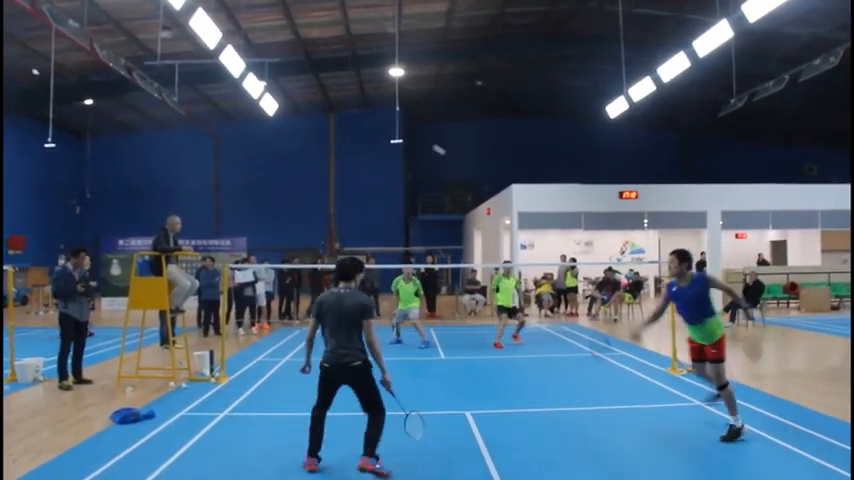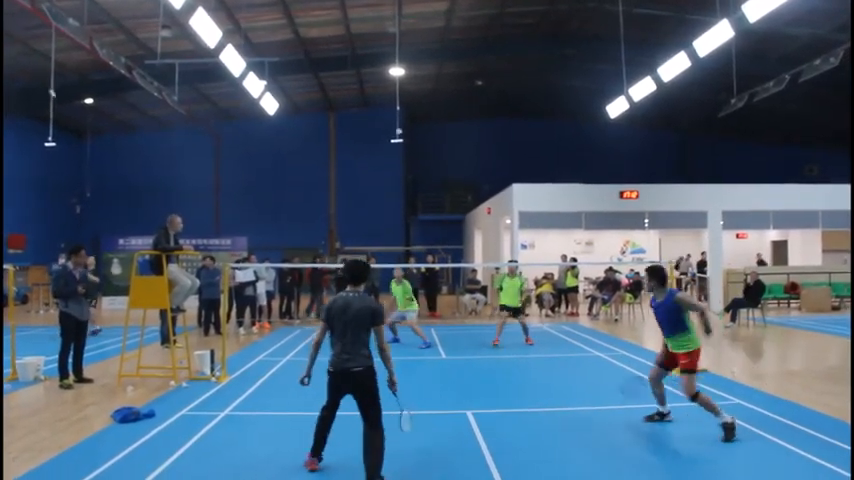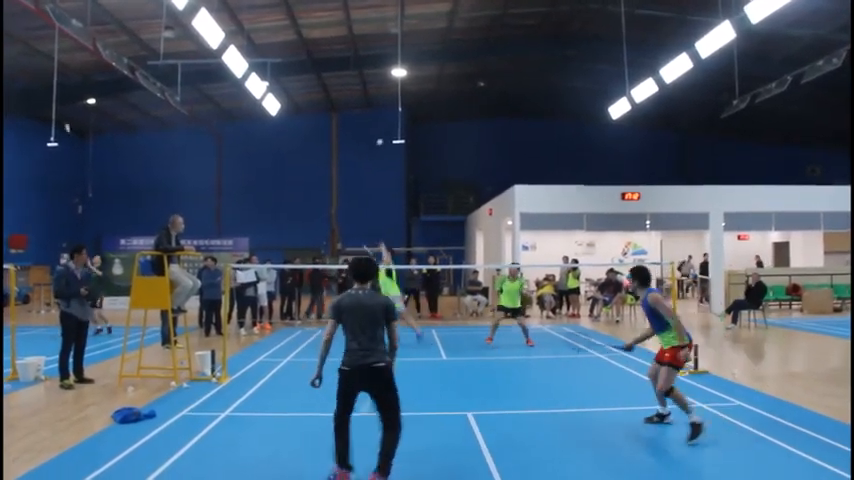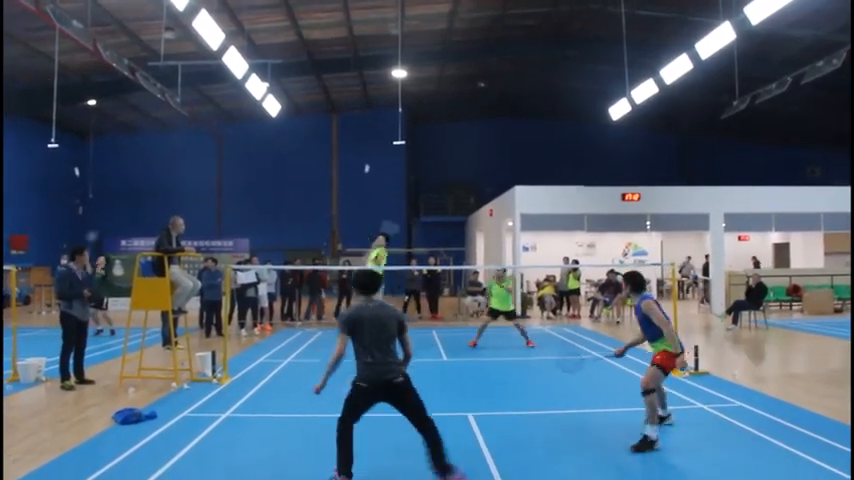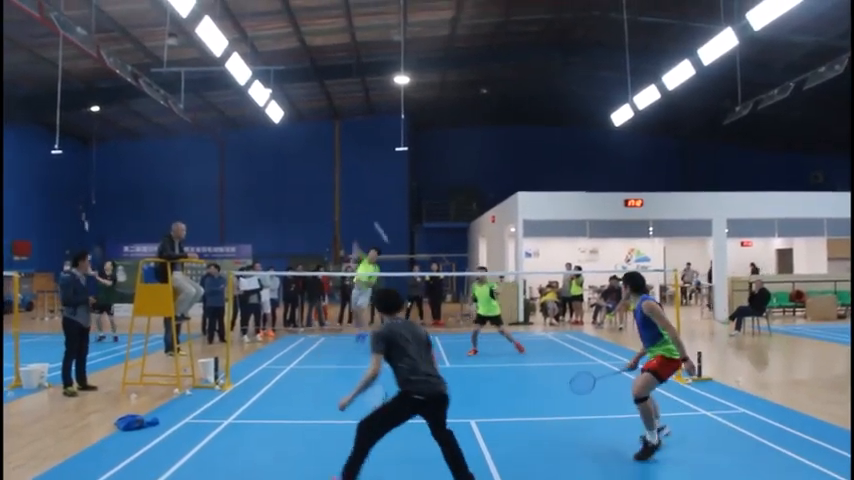
dt=0.2s
person 1, frame 1
left shoulder: (323, 299)
right shoulder: (364, 301)
left elbow: (310, 336)
right elbow: (370, 340)
left wrist: (307, 360)
right wrist: (384, 371)
left hip: (330, 364)
right hip: (356, 364)
left knee: (319, 410)
right knee: (376, 410)
left ankle: (312, 458)
right ankle: (368, 458)
person 1, frame 2
left shoulder: (333, 303)
right shoulder: (373, 306)
left elbow: (318, 340)
right elbow: (382, 346)
left wrist: (309, 369)
right wrist: (391, 374)
left hip: (336, 369)
right hip: (361, 370)
left knee: (328, 411)
right knee: (373, 425)
left ankle: (313, 458)
person 1, frame 3
left shoulder: (341, 302)
right shoulder: (385, 302)
left elbow: (327, 339)
right elbow: (394, 342)
left wrist: (319, 370)
right wrist: (389, 364)
left hip: (350, 368)
right hip: (379, 368)
left knee: (342, 417)
right knee: (392, 423)
person 1, frame 4
left shoulder: (349, 316)
right shoulder: (395, 313)
left elbow: (339, 353)
right elbow: (408, 353)
left wrist: (323, 381)
left hip: (367, 382)
right hip: (396, 381)
left knee: (345, 423)
right knee: (425, 424)
person 1, frame 5
left shoulder: (382, 333)
right shoulder: (419, 330)
left elbow: (374, 372)
left wrist: (350, 398)
left hip: (414, 395)
right hip: (439, 392)
left knee: (366, 431)
right knee: (442, 434)
person 2, frame 1
left shoulder: (704, 279)
right shoulder: (670, 288)
left elbow: (729, 290)
right elbow: (658, 311)
left wrist: (745, 308)
right wrist: (641, 327)
left hip: (713, 335)
right hip: (695, 336)
left knee: (719, 380)
right knee: (699, 371)
left ankle: (737, 424)
right ankle: (720, 391)
person 2, frame 2
left shoulder: (676, 297)
right shoulder: (654, 301)
left elbow: (701, 309)
left wrist: (706, 326)
right wrist: (662, 349)
left hip: (688, 348)
right hip: (671, 347)
left knee: (690, 392)
right knee: (653, 378)
left ankle: (726, 421)
right ankle: (663, 412)
person 2, frame 3
left shoulder: (653, 297)
right shoulder: (647, 297)
left elbow: (674, 319)
left wrist: (683, 347)
right wrist: (634, 342)
left hip: (677, 344)
right hip: (669, 343)
left knee: (663, 387)
right knee: (653, 375)
left ankle: (694, 418)
right ankle: (664, 413)
person 2, frame 4
left shoulder: (646, 302)
right shoulder: (640, 303)
left elbow: (667, 326)
right elbow: (646, 334)
left wrist: (678, 354)
right wrist: (625, 348)
left hip: (669, 350)
right hip: (662, 349)
left knee: (647, 384)
right knee: (652, 382)
left ankle: (651, 436)
right ankle: (664, 415)
person 2, frame 5
left shoulder: (647, 304)
right shoulder: (639, 306)
left elbow: (670, 330)
left wrist: (685, 358)
right wrist: (636, 358)
left hip: (667, 355)
right hip: (658, 354)
left knee: (638, 391)
right knee: (642, 388)
left ankle: (652, 441)
right ankle: (658, 428)
person 3, frame 1
left shoulder: (83, 273)
right shoulder: (61, 272)
left elbow: (90, 291)
right elbow: (56, 293)
left wrist: (87, 289)
right wrist: (74, 289)
left hip: (82, 314)
right hip: (68, 314)
left knee: (80, 347)
right knee: (66, 347)
left ankle: (77, 376)
right ankle: (63, 379)
person 3, frame 2
left shoulder: (84, 272)
right shoulder: (61, 272)
left elbow: (91, 291)
right elbow: (56, 292)
left wrist: (89, 291)
right wrist: (75, 290)
left hip: (83, 313)
right hip: (68, 313)
left knee: (80, 346)
right knee: (66, 346)
left ankle: (78, 375)
right ankle: (63, 378)
person 3, frame 3
left shoulder: (86, 272)
right shoulder: (63, 271)
left elbow: (90, 290)
right elbow: (58, 293)
left wrist: (90, 294)
right wrist: (77, 292)
left hip: (83, 314)
right hip: (69, 314)
left knee: (81, 346)
right knee: (67, 346)
left ankle: (79, 375)
right ankle: (64, 378)
person 3, frame 4
left shoulder: (83, 273)
right shoulder: (64, 272)
right elbow: (61, 294)
left wrist: (89, 294)
right wrist: (81, 293)
left hip: (82, 314)
right hip: (69, 314)
left knee: (81, 347)
right knee: (68, 347)
left ankle: (79, 376)
right ankle: (65, 379)
person 3, frame 5
left shoulder: (83, 278)
right shoulder: (67, 278)
right elbow: (66, 300)
left wrist: (91, 300)
right wrist: (86, 300)
left hip: (83, 320)
right hip: (72, 320)
left knee: (82, 353)
right knee: (71, 353)
left ankle: (82, 382)
right ankle: (67, 386)
person 4, frame 1
left shoulder: (174, 236)
right shoulder: (161, 235)
left elbow: (174, 250)
right elbow: (162, 248)
left wrist: (184, 249)
right wrist: (181, 248)
left hip: (173, 266)
right hip: (162, 268)
left knee: (194, 284)
right knee: (185, 284)
left ankle: (176, 305)
right ankle: (171, 307)
person 4, frame 2
left shoulder: (174, 236)
right shoulder: (162, 234)
left elbow: (174, 249)
right elbow: (163, 248)
left wrist: (184, 248)
right wrist: (182, 247)
left hip: (173, 265)
right hip: (163, 267)
left knee: (195, 283)
right knee: (185, 283)
left ankle: (177, 304)
right ankle: (171, 306)
person 4, frame 3
left shoulder: (176, 236)
right shoulder: (164, 235)
right elbow: (164, 249)
left wrist: (184, 248)
right wrist: (183, 248)
left hip: (176, 275)
left knee: (196, 283)
right knee: (187, 284)
left ankle: (177, 306)
right ankle: (175, 306)
person 4, frame 4
left shoulder: (177, 237)
right shoulder: (164, 235)
left elbow: (176, 251)
right elbow: (165, 249)
left wrist: (186, 250)
right wrist: (184, 249)
left hip: (175, 267)
right hip: (165, 268)
left knee: (196, 284)
right knee: (187, 285)
left ankle: (178, 306)
right ankle: (173, 307)
person 4, frame 5
left shoulder: (179, 243)
right shoulder: (166, 241)
left elbow: (179, 257)
right elbow: (168, 255)
left wrist: (189, 257)
right wrist: (186, 255)
left hip: (178, 273)
right hip: (168, 274)
left knee: (199, 291)
right knee: (190, 291)
left ankle: (181, 312)
right ankle: (176, 314)
